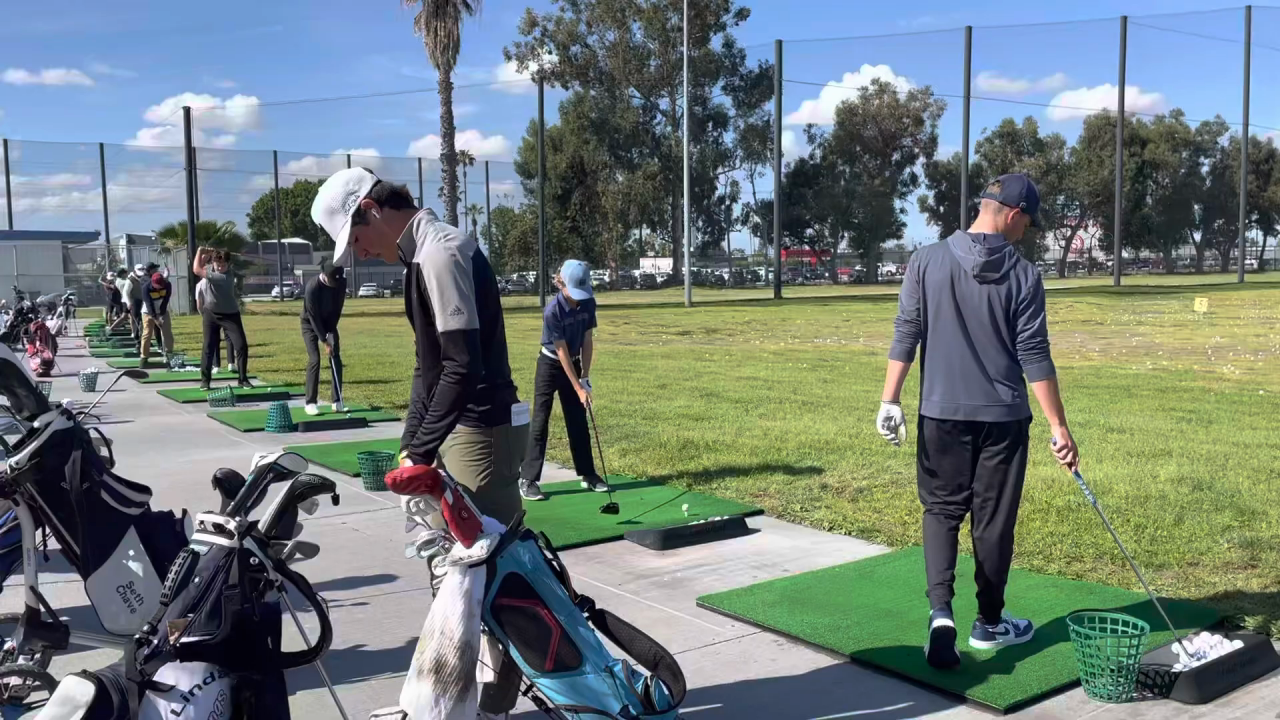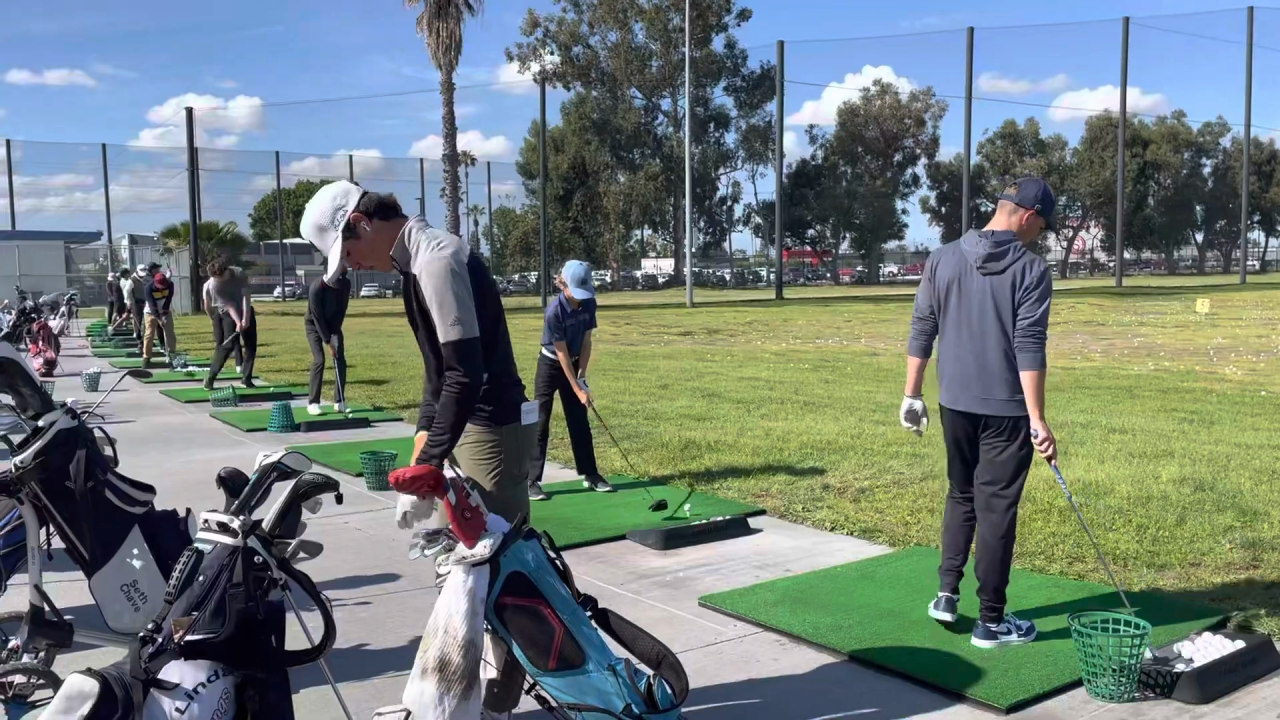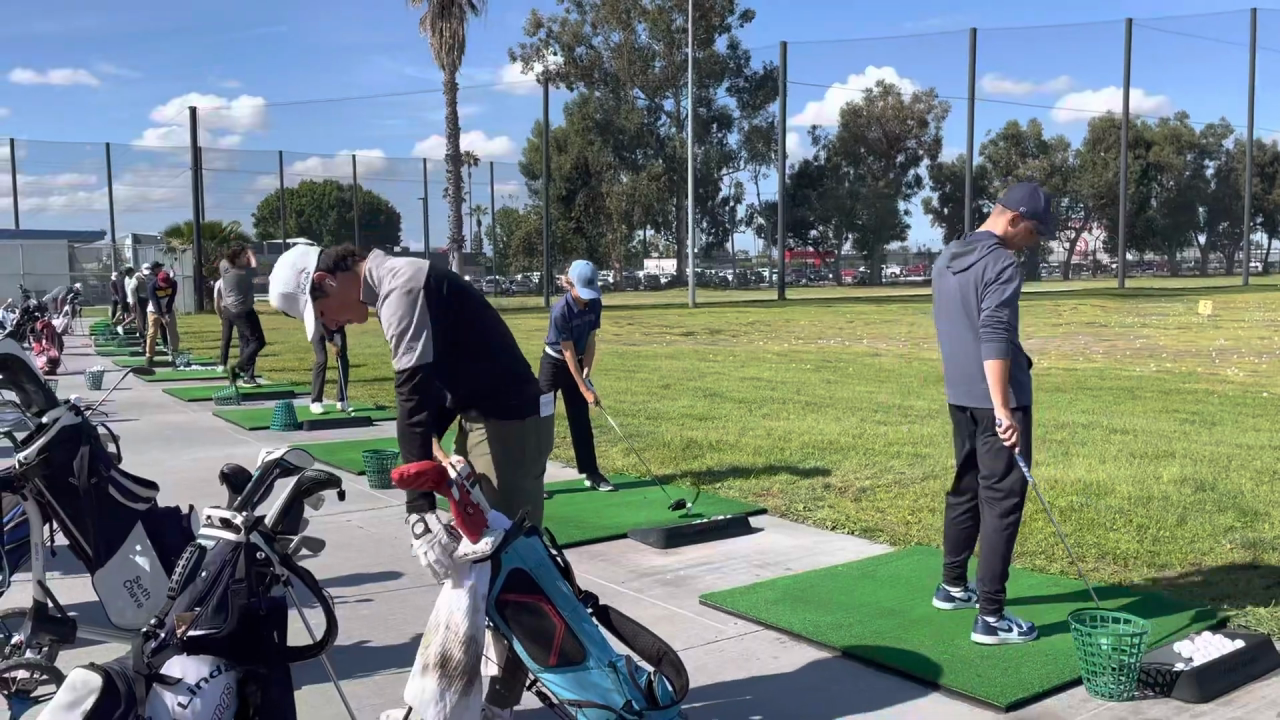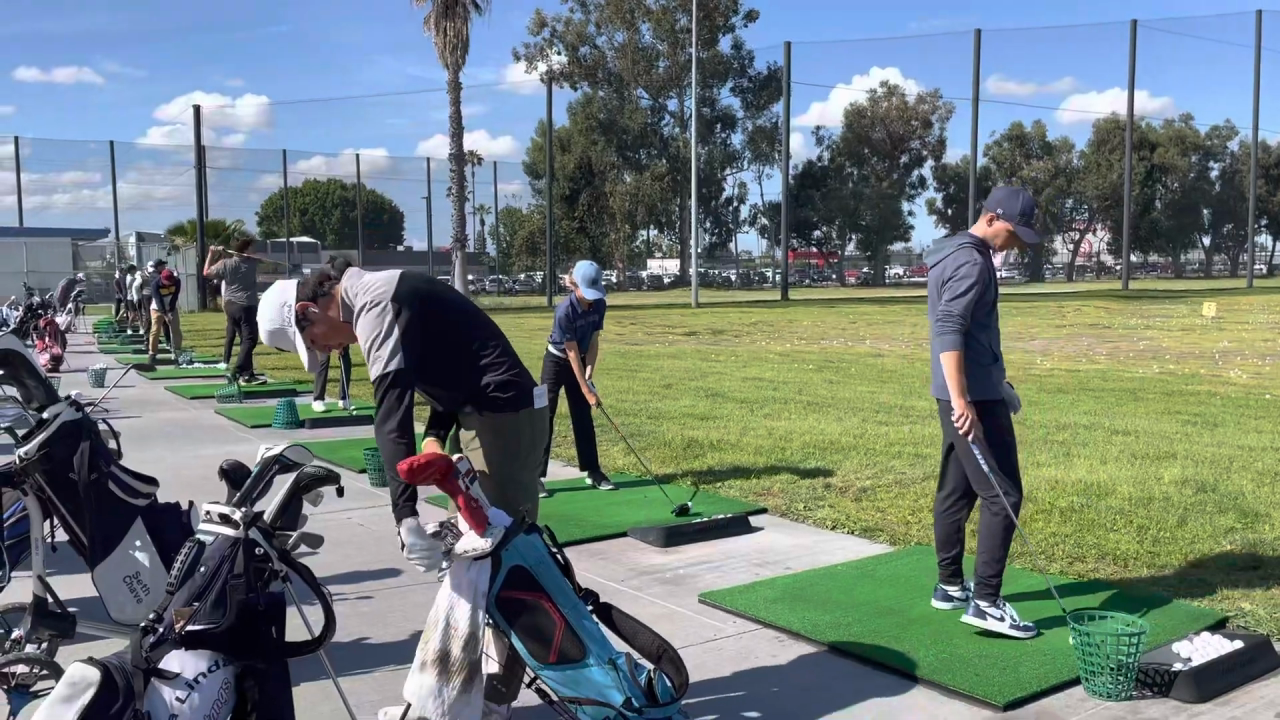
dt=0.3s
person 1, frame 1
left shoulder: (440, 251)
right shoulder: (422, 255)
left elbow: (464, 364)
left wrist: (421, 451)
right wrist: (411, 444)
left hip: (483, 426)
right hip: (456, 428)
person 1, frame 2
left shoulder: (437, 256)
right shoulder: (417, 259)
left elbow: (463, 371)
left wrist: (428, 466)
right wrist: (425, 436)
left hip: (494, 426)
right hip: (470, 425)
person 1, frame 3
left shoulder: (399, 290)
right shoulder: (393, 282)
left elbow: (413, 403)
left wrist: (419, 512)
right wrist: (432, 437)
left hip: (510, 421)
right hip: (483, 419)
person 1, frame 4
left shoulder: (373, 304)
right shoulder: (378, 294)
left elbow: (391, 412)
left wrist: (406, 517)
right wrist: (434, 436)
left hip: (504, 414)
right hip: (484, 412)
person 2, frame 1
left shoulder: (926, 262)
right shoulder: (1023, 274)
left elbow: (906, 336)
right elbow: (1034, 356)
left wrist: (890, 400)
right wrist: (1058, 427)
left hip: (942, 413)
right hip: (1002, 416)
left knee: (941, 513)
right knee: (995, 520)
left ankle: (942, 614)
right ankle: (989, 622)
person 2, frame 2
left shoulder: (943, 258)
right shoulder: (1031, 269)
left elbow: (922, 330)
right elbow: (1029, 348)
left wrist: (911, 393)
right wrist: (1038, 418)
left hip: (955, 402)
right hip: (1008, 408)
left knee: (962, 495)
right knee: (997, 510)
left ankle: (948, 593)
right ankle: (991, 620)
person 2, frame 3
left shoulder: (947, 260)
right shoulder: (1001, 264)
right elbow: (994, 339)
right wrist: (1002, 408)
left hip: (960, 398)
right hip: (998, 402)
left knee: (966, 492)
right knee: (1003, 505)
left ankle: (953, 585)
right ankle: (991, 616)
person 2, frame 4
left shoulder: (952, 255)
right shoulder: (970, 261)
right elbow: (951, 332)
left wrist: (998, 382)
right wrist: (961, 398)
left hip: (963, 392)
right hip: (974, 398)
left knee: (955, 489)
right knee: (1001, 495)
left ankle: (950, 585)
right ankle: (986, 601)
person 3, frame 1
left shoulder: (588, 303)
right shoulder: (552, 311)
left elbow: (587, 341)
right elbow: (561, 351)
left wrist: (585, 377)
right wrist: (578, 386)
left hip: (573, 364)
right hip: (550, 365)
left knee: (578, 421)
right knee: (540, 421)
left ankle: (588, 474)
right ankle: (527, 480)
person 3, frame 2
left shoulder: (589, 304)
right shoulder: (554, 311)
left elbow: (586, 342)
right elbow: (561, 352)
left wrist: (582, 377)
right wrist: (577, 388)
left hip: (573, 364)
right hip: (551, 365)
left knee: (579, 420)
right knee: (541, 421)
left ankle: (590, 474)
right ankle: (531, 480)
person 3, frame 3
left shoulder: (594, 304)
right shoulder: (560, 311)
left elbow: (590, 342)
right elbow: (568, 352)
left wrist: (586, 376)
right wrist: (584, 388)
left hip: (576, 363)
right hip: (554, 363)
left knee: (581, 419)
left ankle: (591, 473)
person 3, frame 4
left shoulder: (599, 305)
right shoulder: (565, 311)
left elbow: (593, 342)
right elbow: (572, 352)
left wrist: (589, 376)
right wrist: (586, 390)
left hip: (579, 363)
right hip: (557, 362)
left knee: (584, 418)
right knee: (545, 417)
left ankle: (593, 471)
